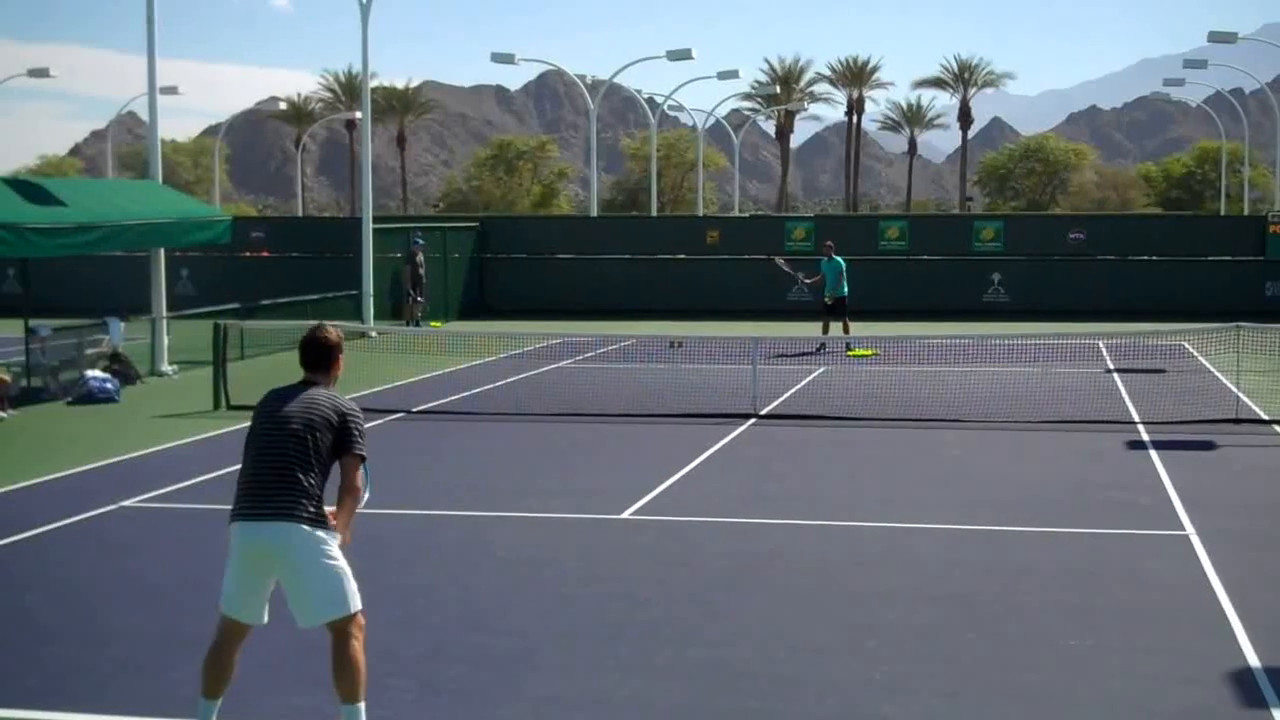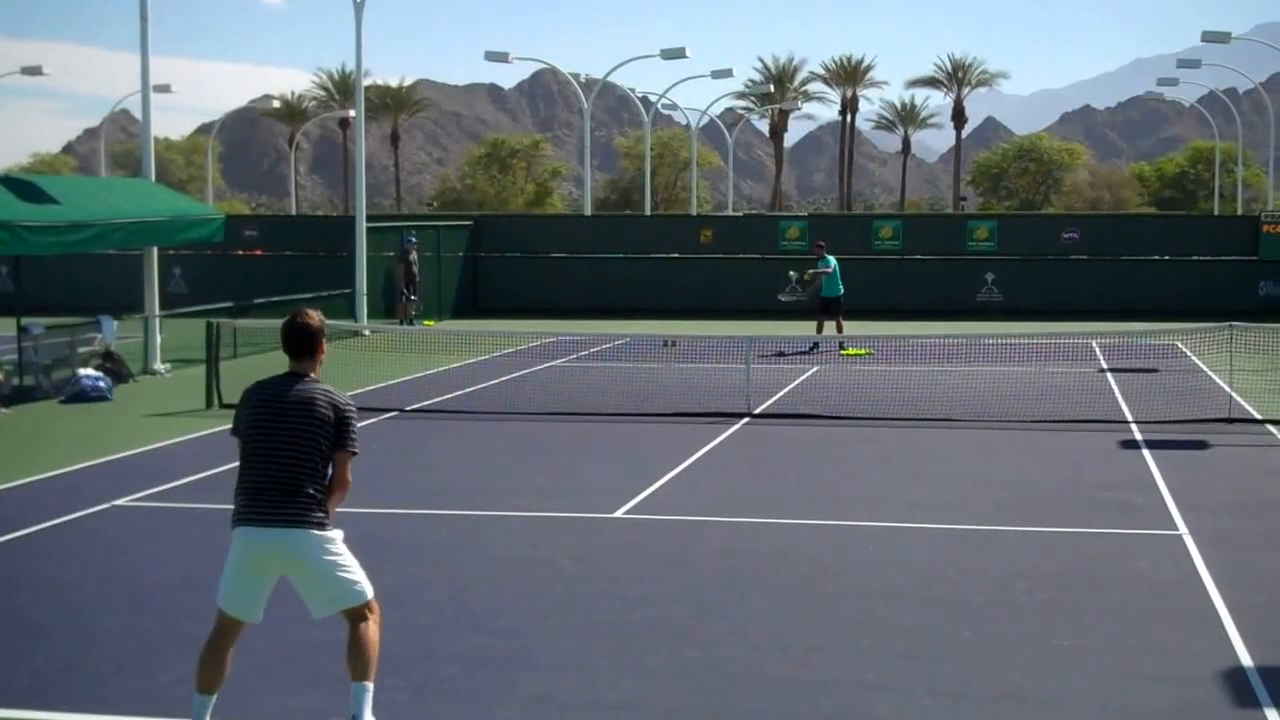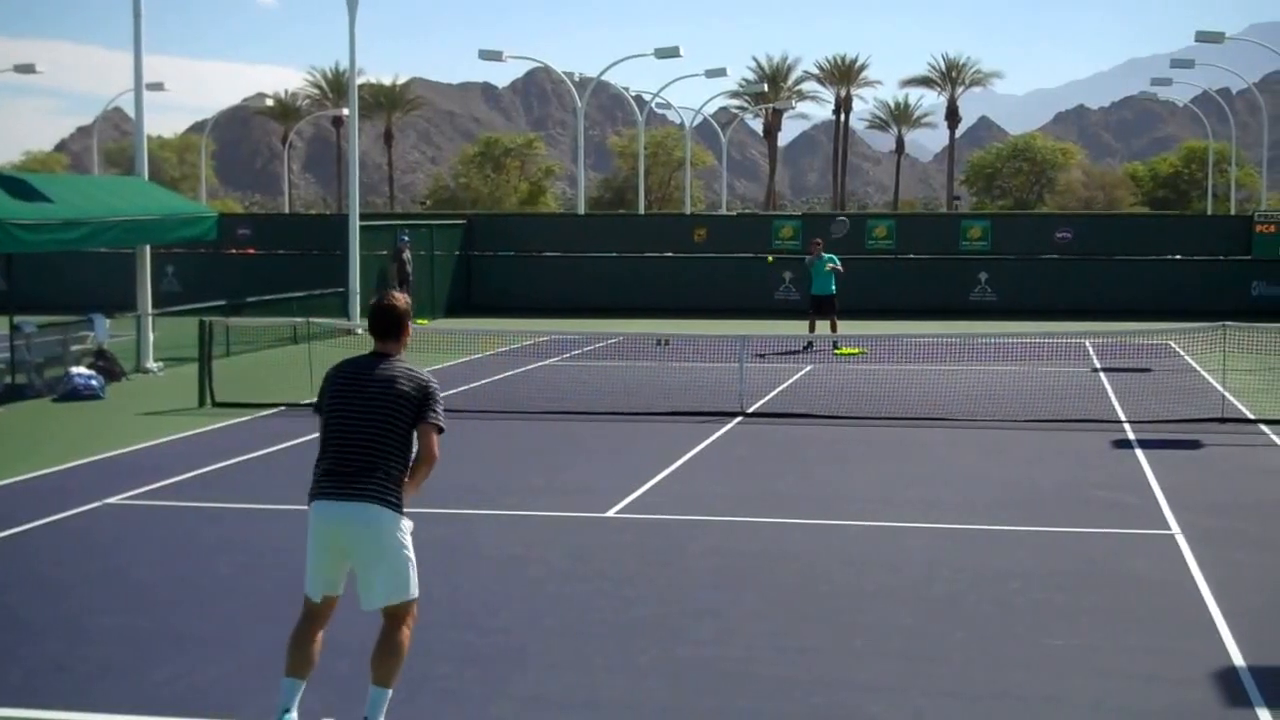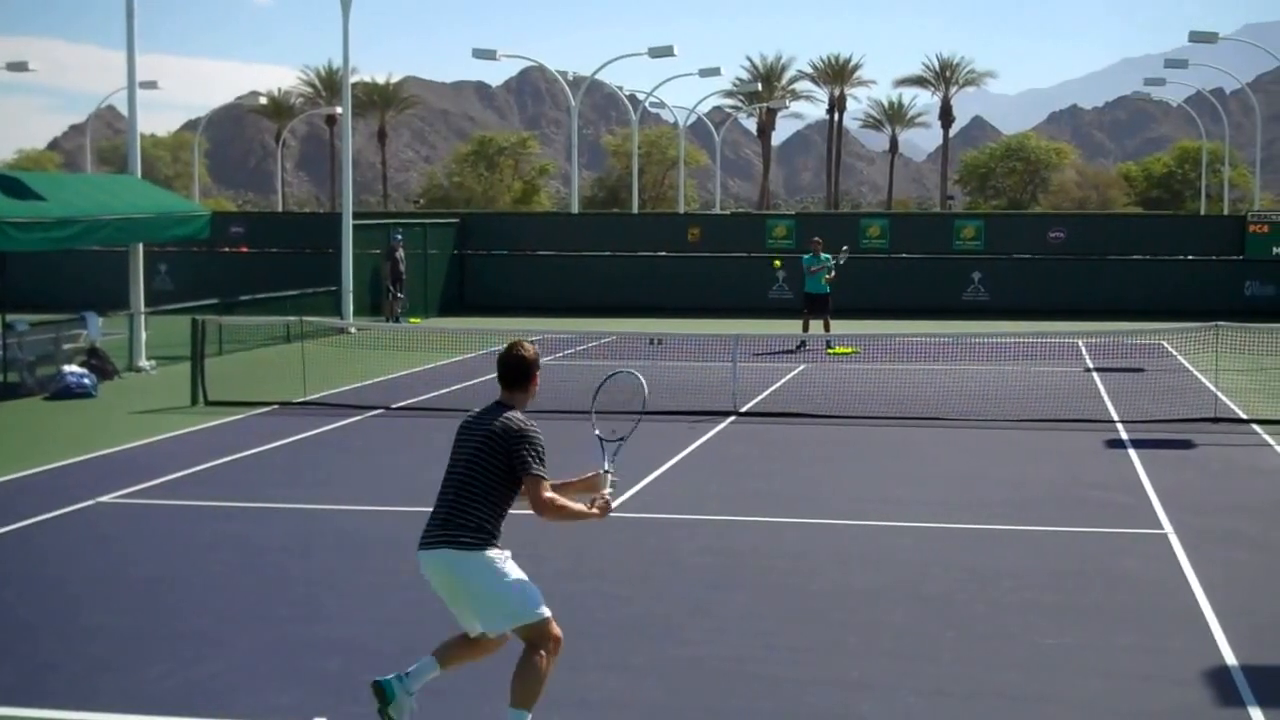
dt=0.4s
person 1, frame 1
left shoulder: (269, 400)
right shoulder: (345, 410)
right elbow: (352, 487)
right wrist: (342, 525)
left hip: (246, 525)
right hip: (299, 529)
left knee: (231, 630)
right knee: (349, 628)
person 1, frame 2
left shoulder: (252, 395)
right shoulder: (338, 404)
right elbow: (342, 480)
left hip: (249, 529)
right hip: (306, 531)
left knee: (226, 626)
right knee: (365, 614)
person 1, frame 3
left shoulder: (337, 375)
right shoulder: (422, 383)
right elbow: (429, 453)
left hip: (325, 506)
right hip: (379, 513)
left knee: (314, 614)
right knee: (399, 617)
person 1, frame 4
left shoulder: (474, 421)
right shoulder: (523, 430)
right elbow: (541, 503)
left wrist: (580, 486)
right wrist: (590, 511)
left hip: (437, 550)
right hip: (471, 554)
left knee: (489, 637)
right knee: (545, 640)
left ankle: (402, 684)
